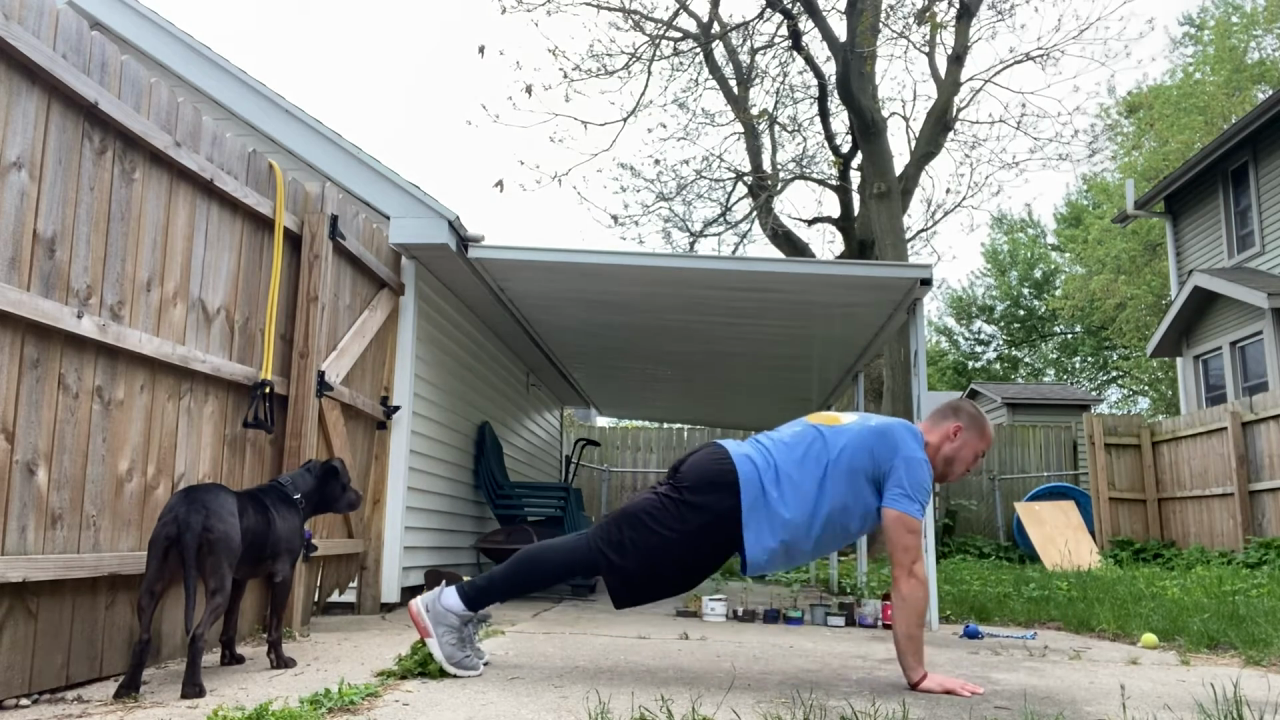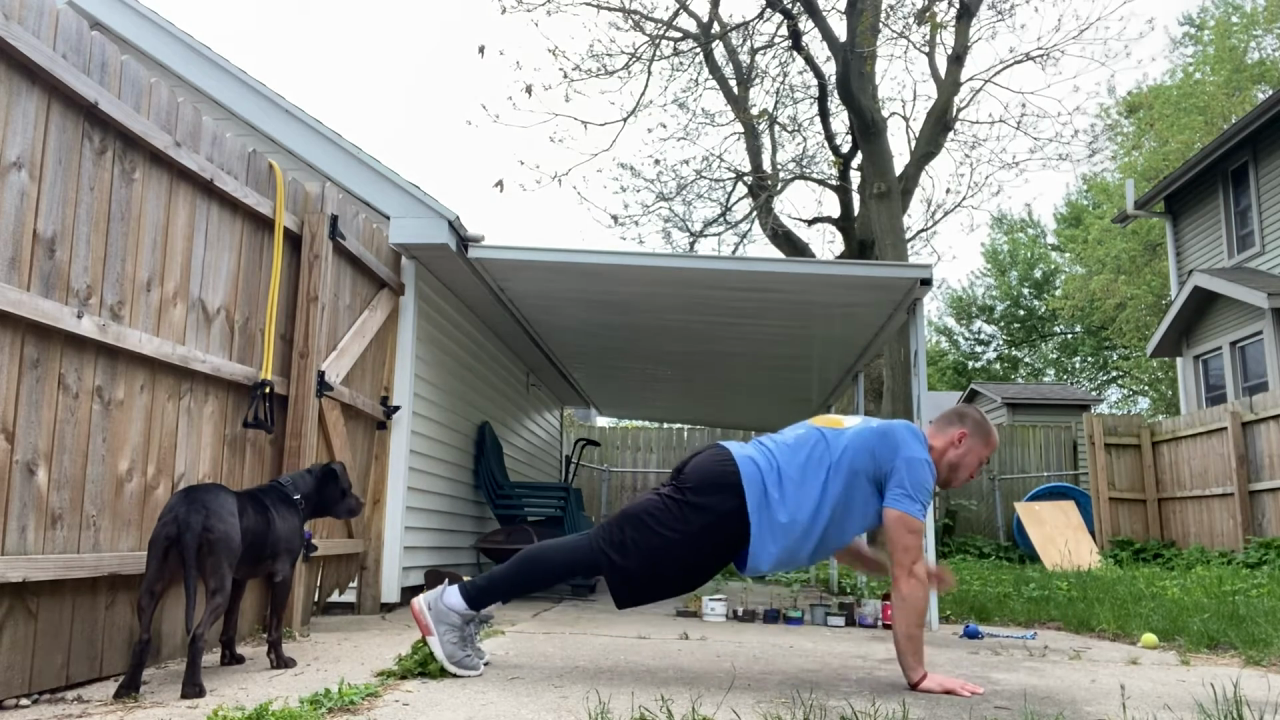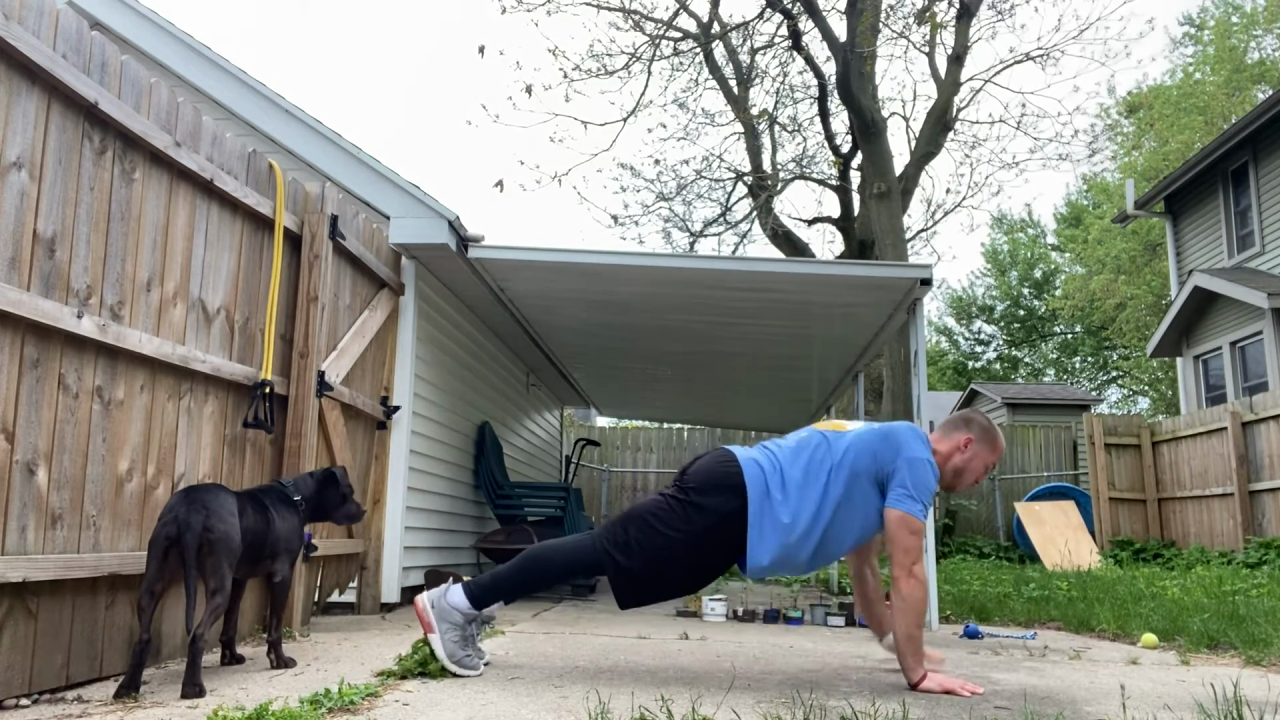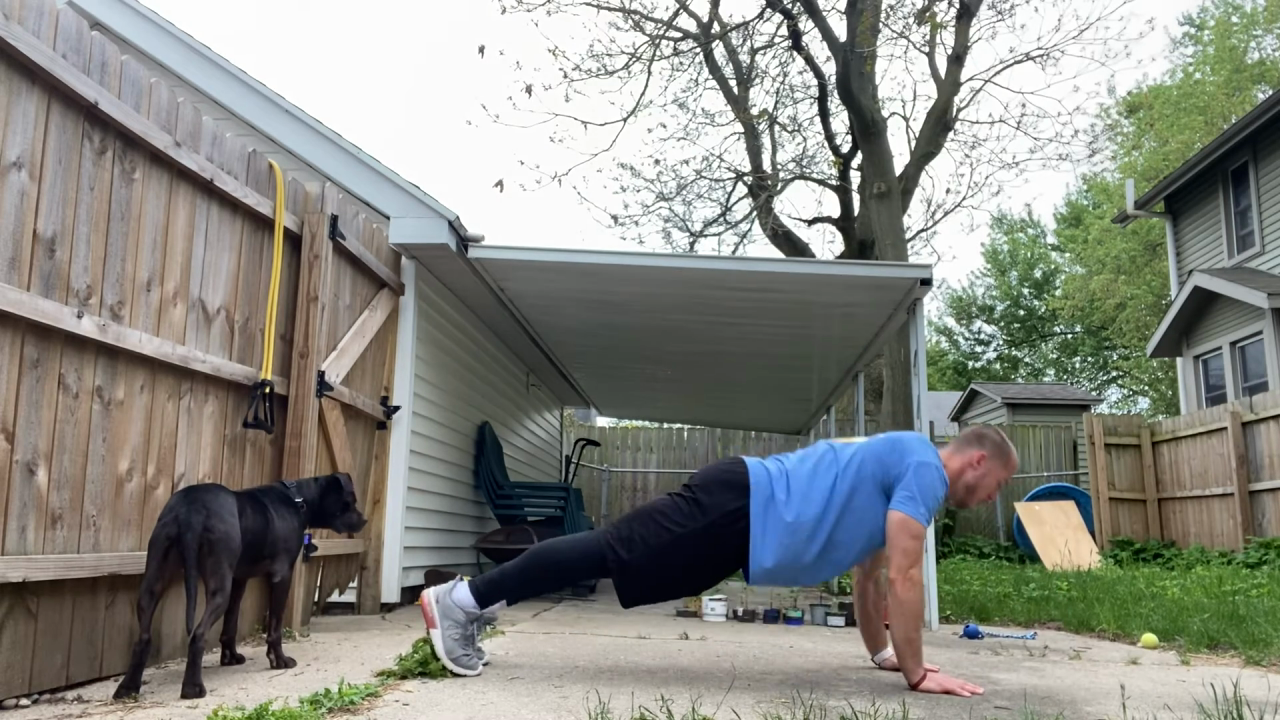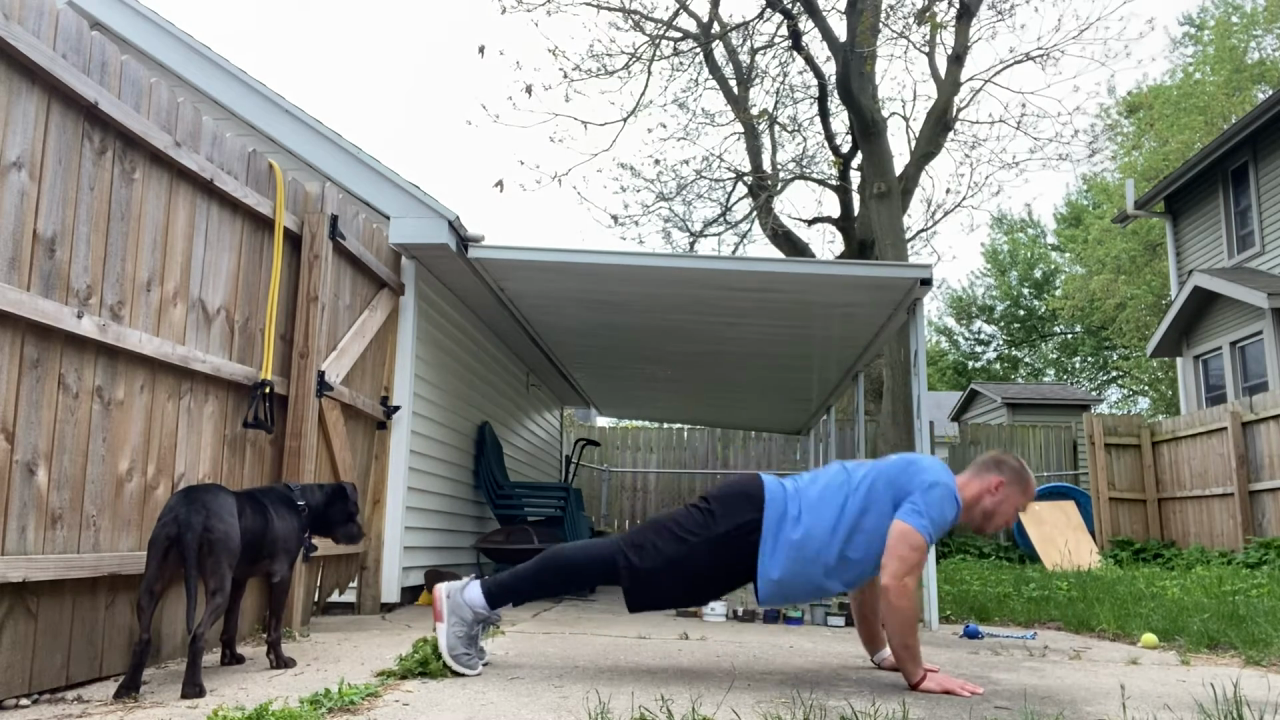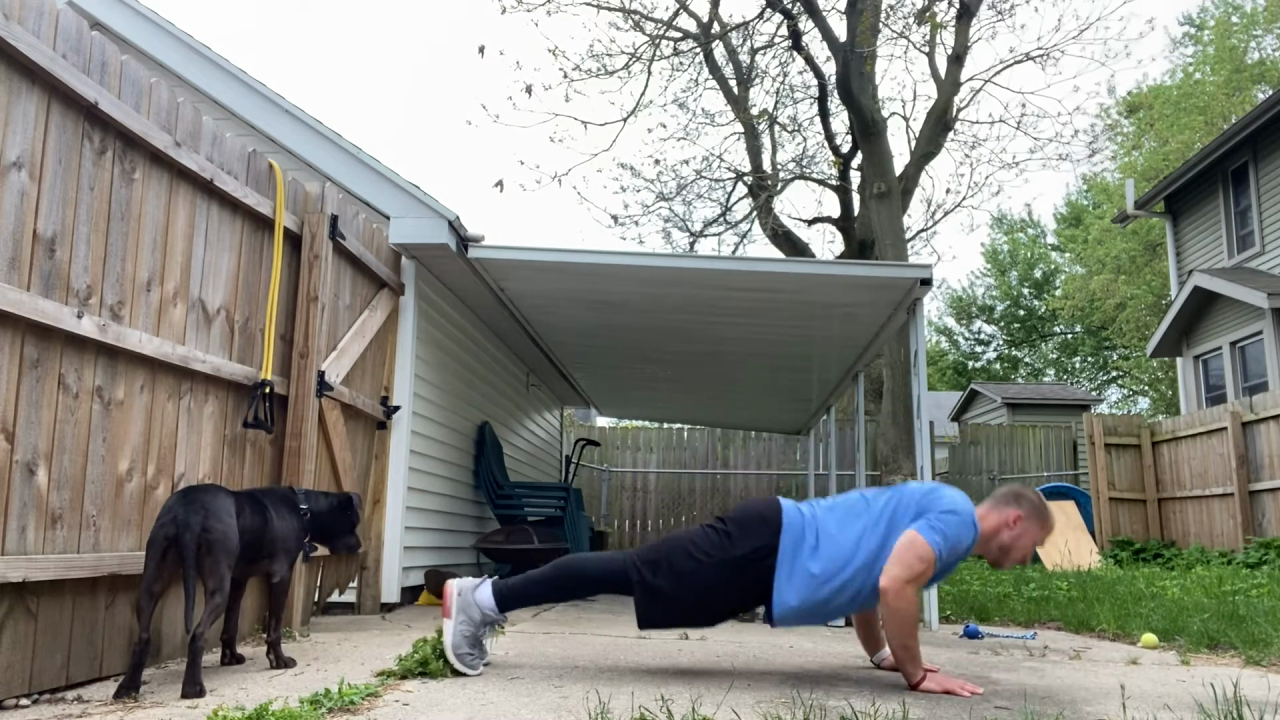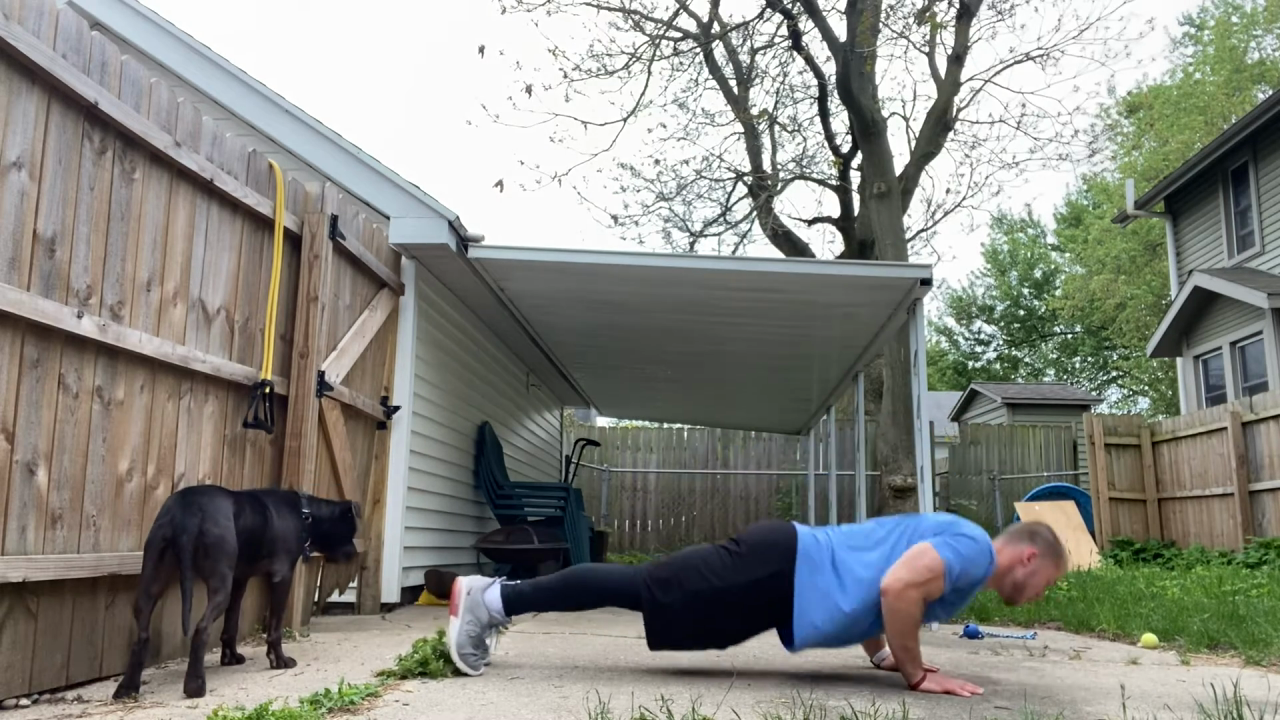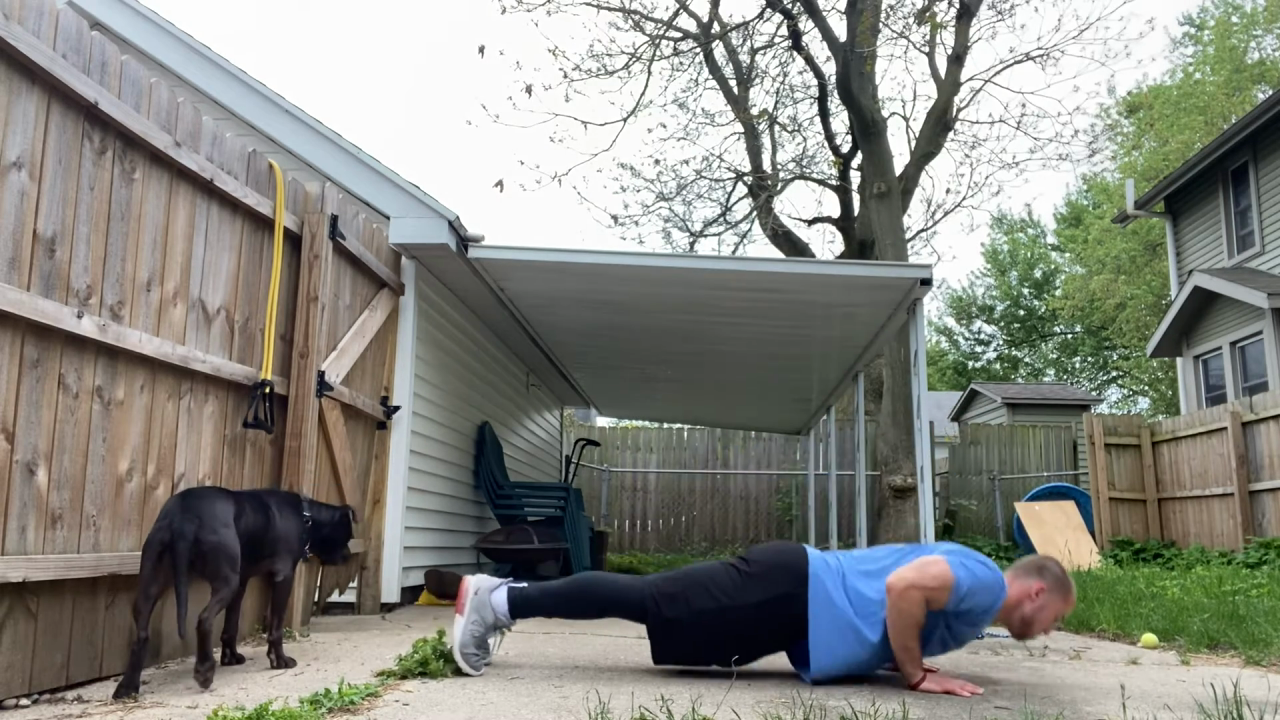
dt=0.1s
person 1, frame 1
left shoulder: (878, 436)
right shoulder: (910, 454)
left elbow: (823, 495)
right elbow: (908, 573)
left wrist: (906, 497)
right wrist: (917, 673)
left hip: (721, 476)
right hip: (728, 498)
left knee: (594, 550)
right knee: (601, 554)
left ankle: (458, 606)
right ankle: (451, 603)
person 1, frame 2
left shoulder: (883, 441)
right shoulder: (913, 457)
left elbow: (832, 526)
right elbow: (906, 572)
left wrist: (897, 566)
right wrist: (917, 671)
left hip: (725, 482)
right hip: (729, 500)
left knee: (598, 550)
right knee: (600, 552)
left ankle: (460, 604)
right ankle: (453, 602)
person 1, frame 3
left shoulder: (888, 445)
right shoulder: (916, 457)
left elbow: (857, 550)
right elbow: (909, 573)
left wrist: (886, 632)
right wrist: (917, 672)
left hip: (729, 485)
right hip: (733, 501)
left knee: (601, 550)
right knee: (605, 552)
left ankle: (465, 603)
right ankle: (457, 601)
person 1, frame 4
left shoulder: (902, 459)
right shoulder: (926, 470)
left elbow: (862, 563)
right elbow: (899, 575)
left wrist: (882, 649)
right wrist: (916, 672)
left hip: (743, 506)
right hip: (739, 508)
left knee: (607, 554)
right knee: (606, 553)
left ankle: (471, 600)
right ankle: (462, 600)
person 1, frame 5
left shoulder: (914, 481)
right shoulder: (937, 489)
left elbow: (868, 576)
right elbow: (895, 582)
left wrist: (880, 652)
right wrist: (917, 672)
left hip: (755, 519)
right hip: (752, 524)
left knee: (617, 560)
right knee: (619, 561)
left ankle: (478, 598)
right ankle: (471, 598)
person 1, frame 6
left shoulder: (941, 509)
right shoulder: (956, 520)
left elbow: (861, 570)
right elbow: (895, 586)
left wrist: (881, 652)
right wrist: (915, 672)
left hip: (776, 545)
right hip: (769, 545)
left knee: (629, 571)
right knee: (632, 573)
left ankle: (487, 593)
right ankle: (482, 597)
person 1, frame 7
left shoulder: (954, 538)
right shoulder: (975, 549)
right elbow: (897, 589)
left wrist: (883, 653)
right wrist: (917, 673)
left hip: (789, 565)
right hip: (782, 572)
left knee: (639, 585)
right knee: (642, 589)
left ankle: (495, 593)
right ankle: (491, 598)
person 1, frame 8
left shoulder: (969, 575)
right shoulder: (985, 586)
right elbow: (904, 585)
left wrist: (886, 657)
right wrist: (914, 672)
left hip: (804, 585)
right hip: (792, 596)
left knee: (646, 594)
right knee: (647, 601)
left ankle: (505, 594)
right ankle: (496, 599)
